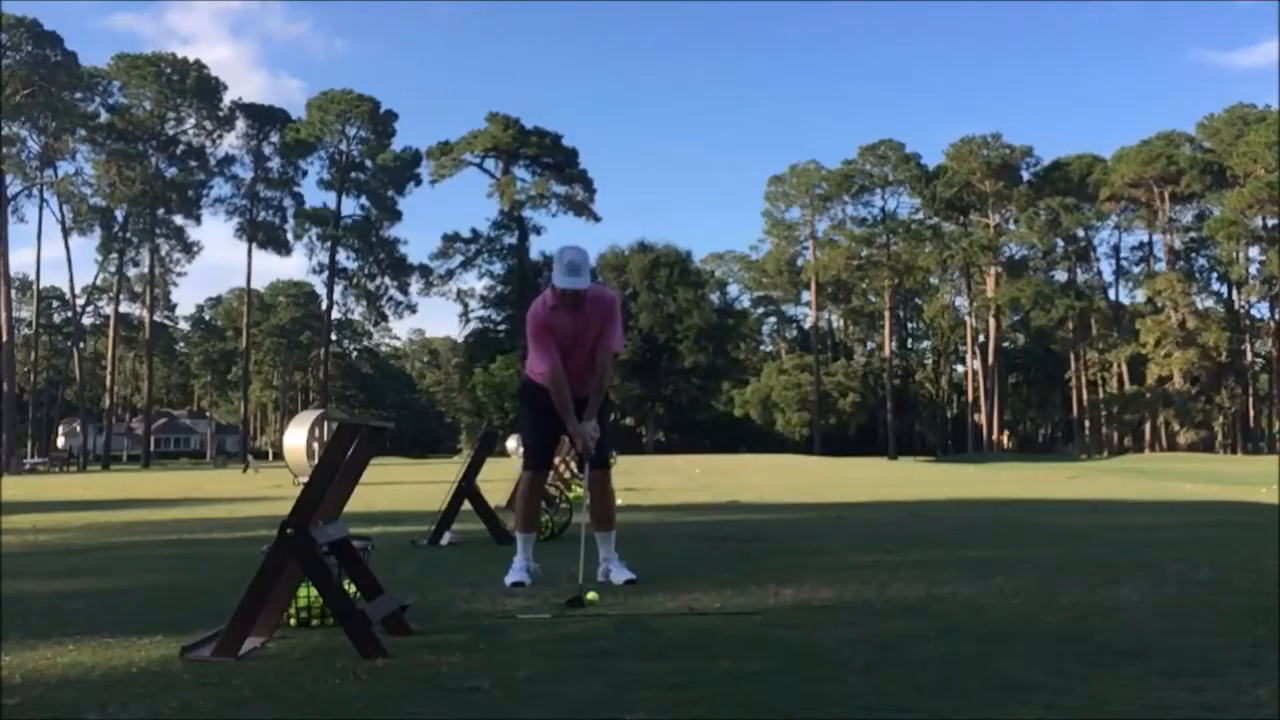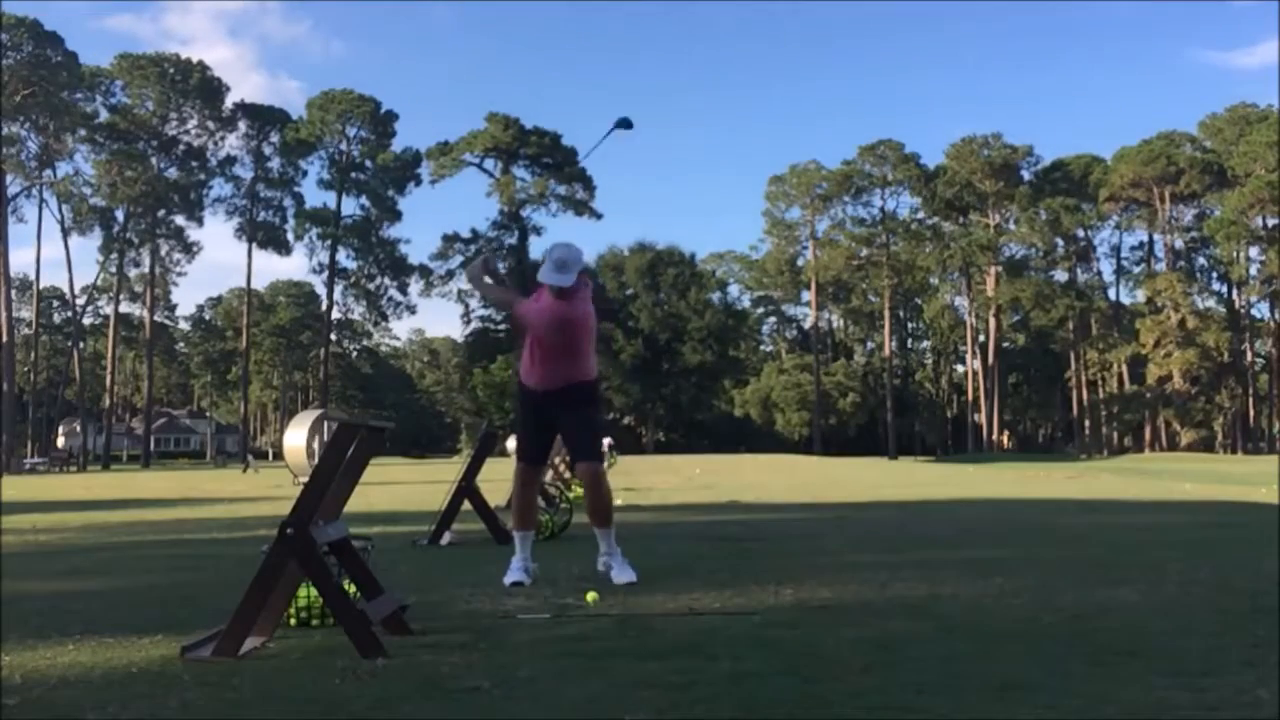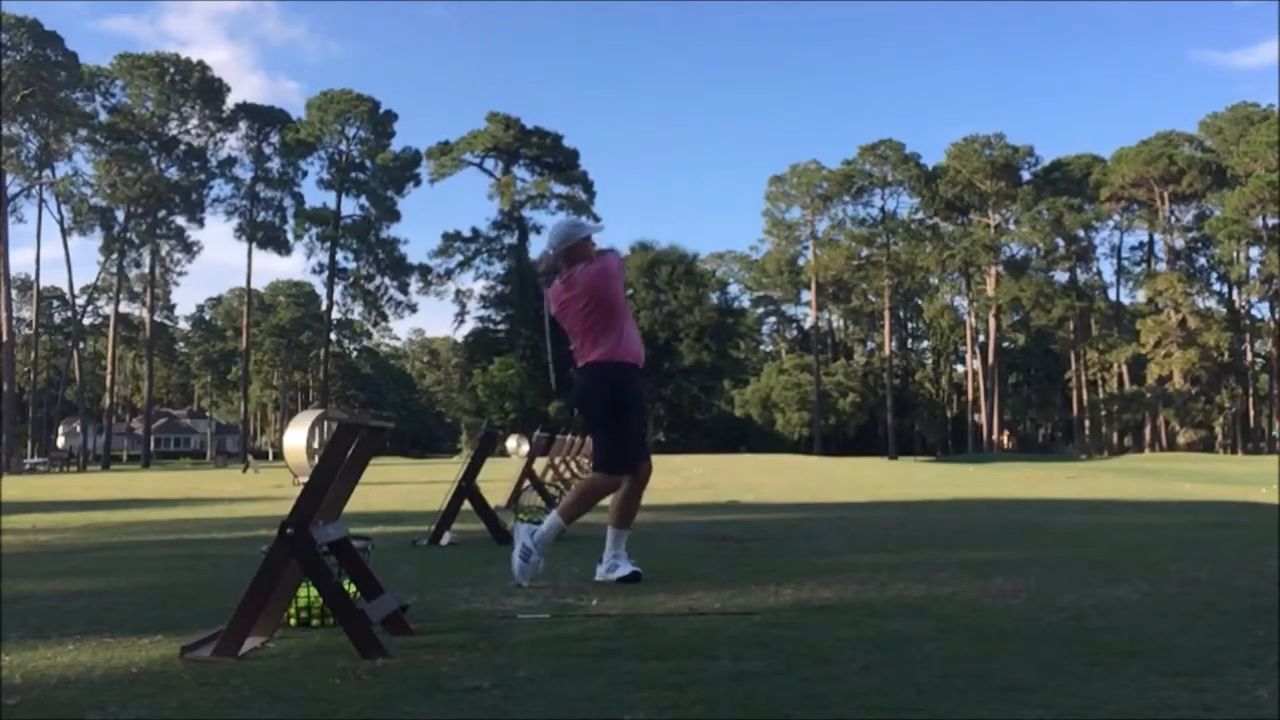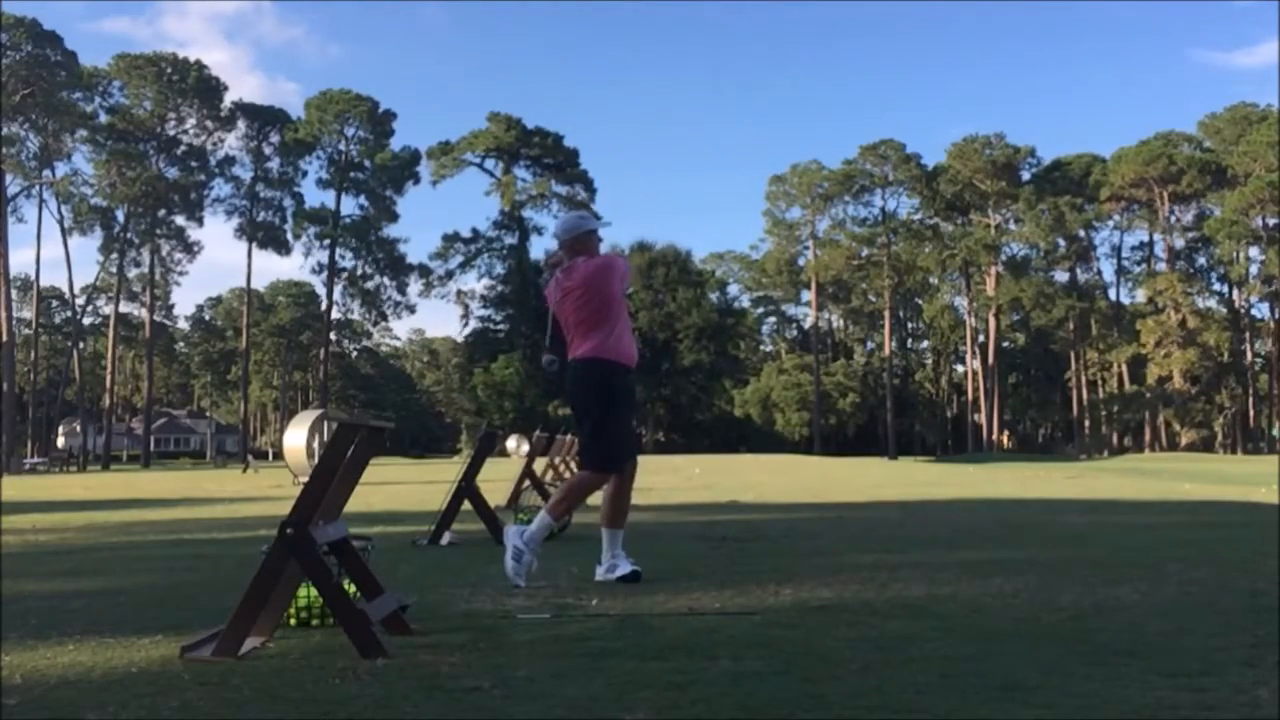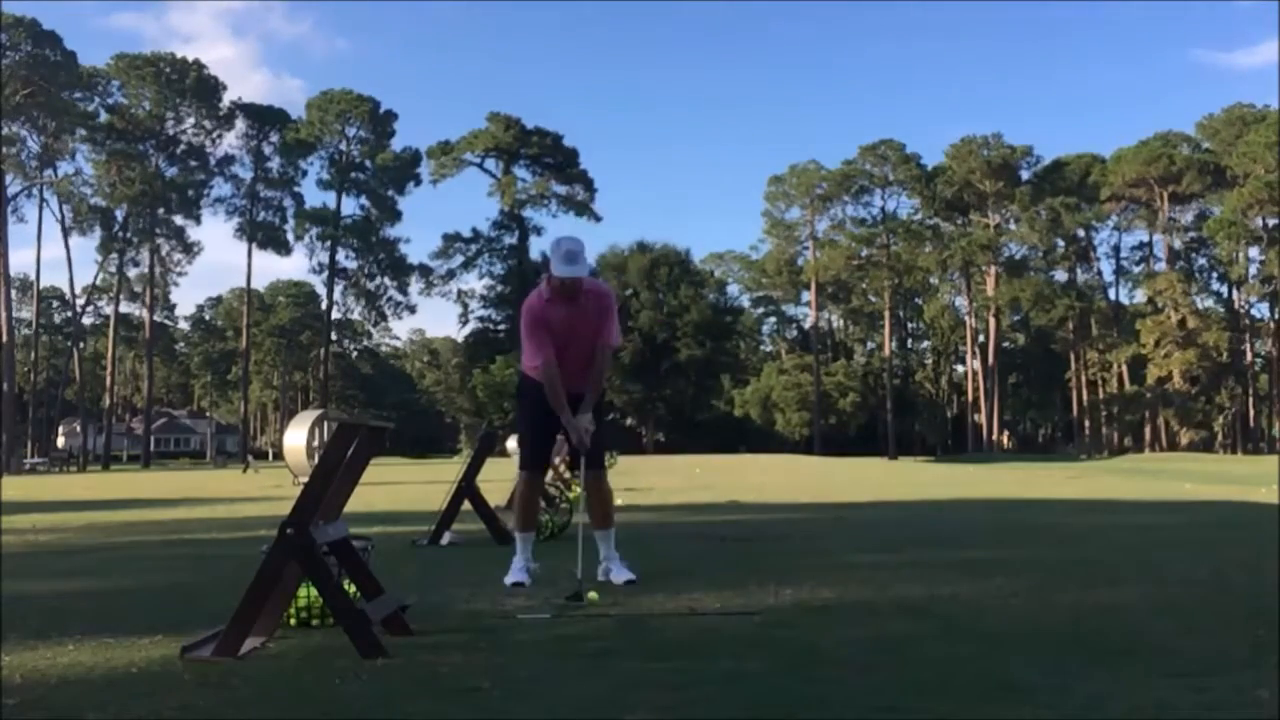
dt=1s
person 1, frame 1
left shoulder: (607, 302)
right shoulder: (539, 313)
left elbow: (603, 363)
right elbow: (554, 374)
left wrist: (591, 418)
right wrist: (573, 428)
left hip: (590, 394)
right hip: (543, 393)
left knee: (600, 475)
right knee: (533, 473)
left ankle: (609, 560)
right ankle: (523, 560)
person 1, frame 2
left shoulder: (568, 312)
right shoulder: (552, 289)
left elbow: (513, 305)
right elbow: (520, 303)
left wrist: (479, 281)
right wrist: (494, 274)
left hip: (575, 396)
right hip: (534, 393)
left knee: (592, 473)
right knee: (526, 474)
left ankle: (610, 555)
right ankle: (521, 559)
person 1, frame 3
left shoulder: (556, 292)
right shoulder: (603, 270)
right elbow: (607, 254)
left wrist: (552, 268)
right wrist: (556, 266)
left hip: (601, 378)
right hip: (612, 378)
left knee: (639, 469)
right knee: (610, 474)
left ankle: (613, 558)
right ankle: (538, 537)
person 1, frame 4
left shoulder: (556, 285)
right shoulder: (606, 266)
left wrist: (561, 266)
right wrist: (568, 263)
left hip: (591, 374)
right hip: (603, 376)
left knee: (624, 467)
right knee: (598, 469)
left ankle: (611, 559)
right ankle: (528, 537)
person 1, frame 5
left shoulder: (602, 297)
right shoulder: (534, 306)
left elbow: (602, 356)
right elbow: (546, 368)
left wrist: (586, 411)
right wrist: (567, 419)
left hip: (585, 391)
right hip: (539, 391)
left knee: (595, 474)
right knee: (531, 474)
left ankle: (609, 560)
right ankle: (522, 559)
